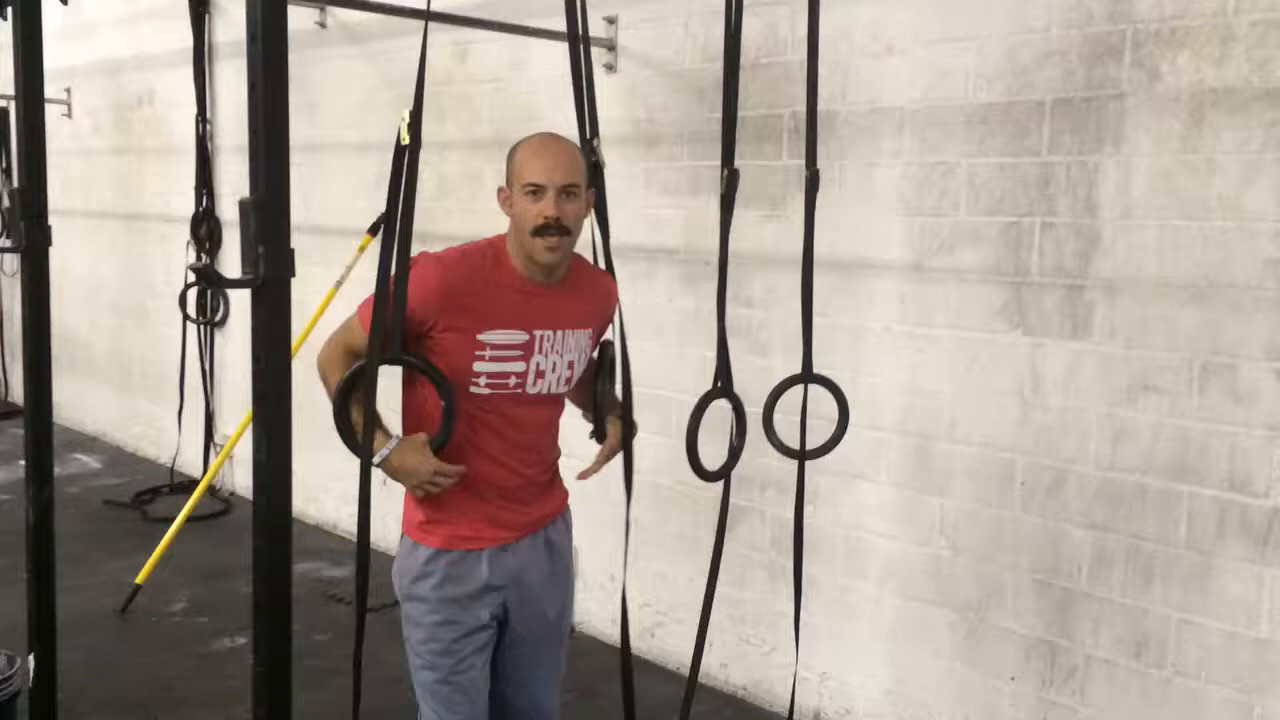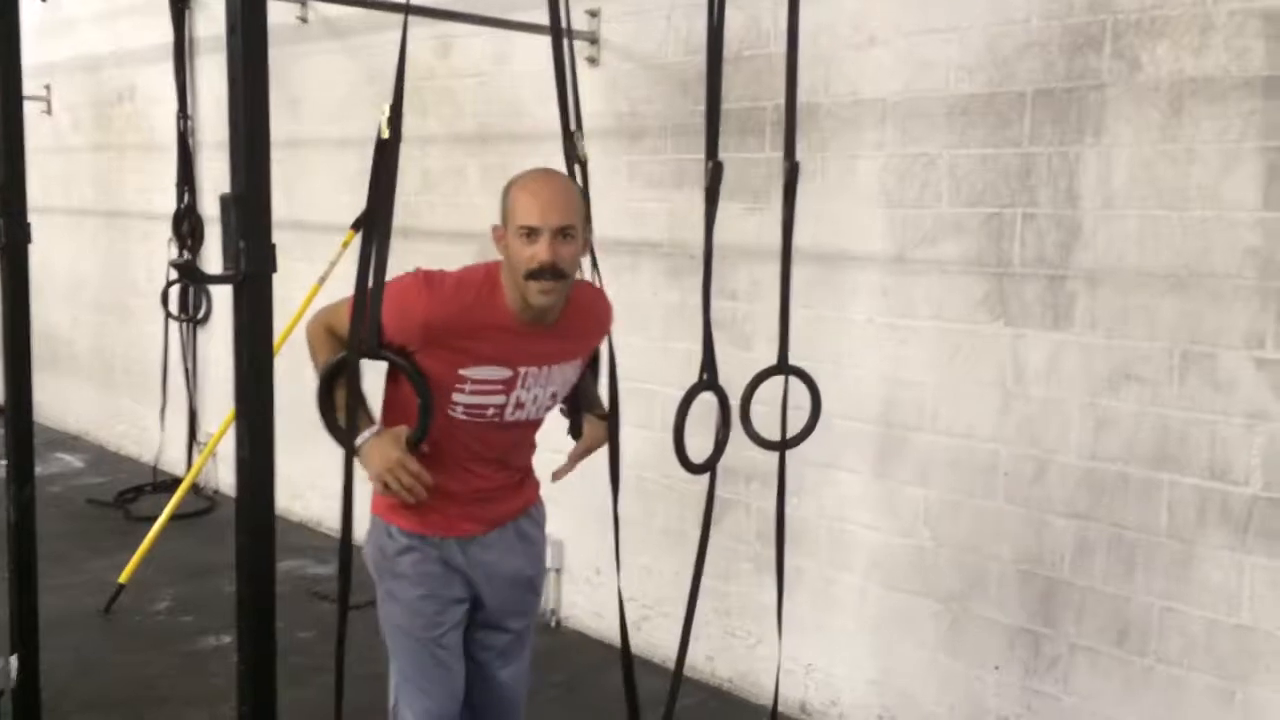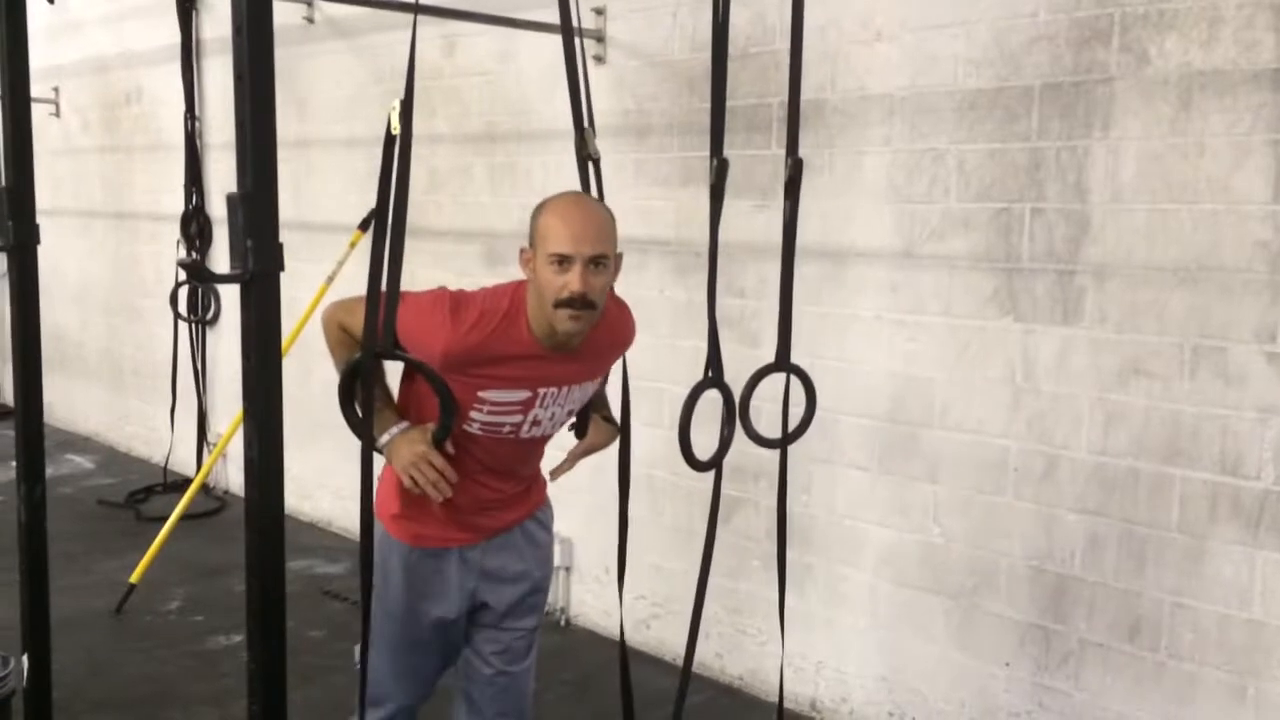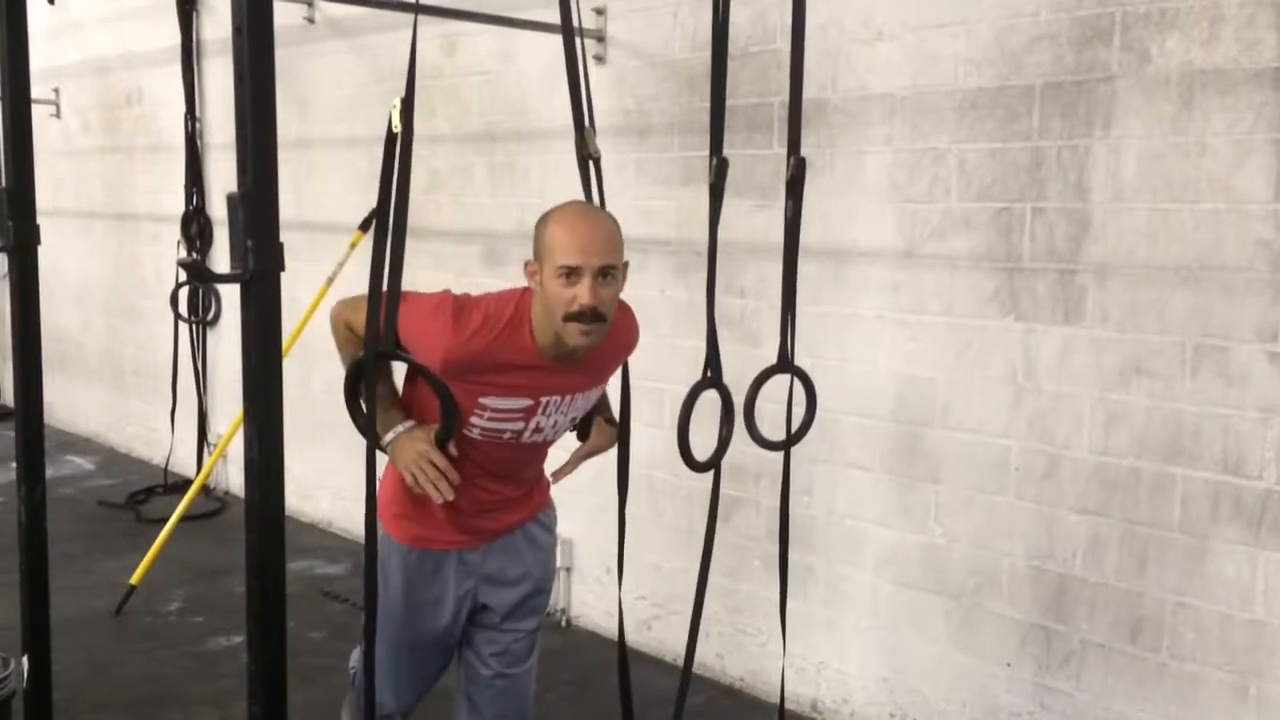
dt=0.4s
person 1, frame 1
left shoulder: (598, 292)
right shoulder: (441, 279)
right elbow: (337, 357)
left wrist: (610, 413)
right wrist: (385, 449)
left hip: (543, 536)
right hip: (449, 547)
person 1, frame 2
left shoulder: (592, 312)
right shoulder: (434, 302)
right elbow: (325, 328)
left wrist: (594, 411)
right wrist: (365, 435)
left hip: (512, 527)
right hip: (419, 532)
person 1, frame 3
left shoulder: (615, 327)
right shoulder: (459, 325)
right elbow: (340, 320)
left wrist: (602, 415)
right wrist: (390, 430)
left hip: (518, 531)
right hip: (424, 533)
person 1, frame 4
left shoulder: (619, 331)
right shoulder: (463, 330)
right elbow: (347, 316)
left wrist: (603, 417)
right wrist: (395, 428)
left hip: (521, 532)
right hip: (427, 533)
